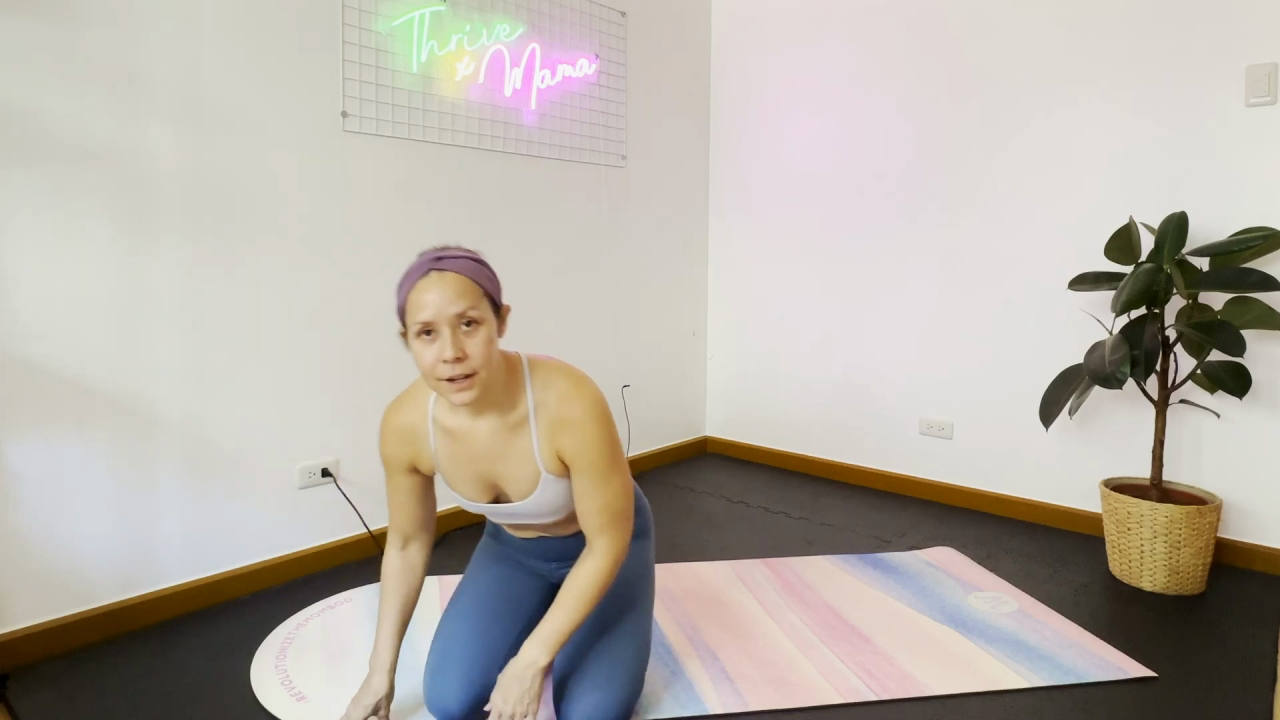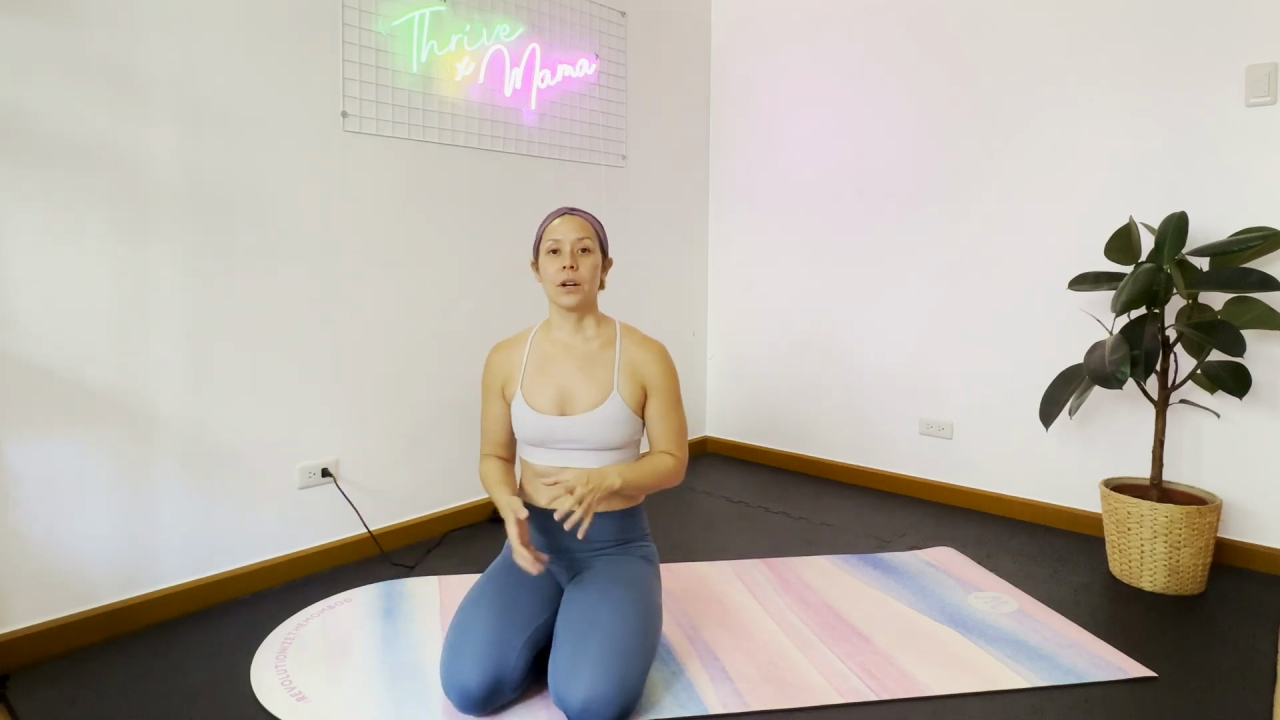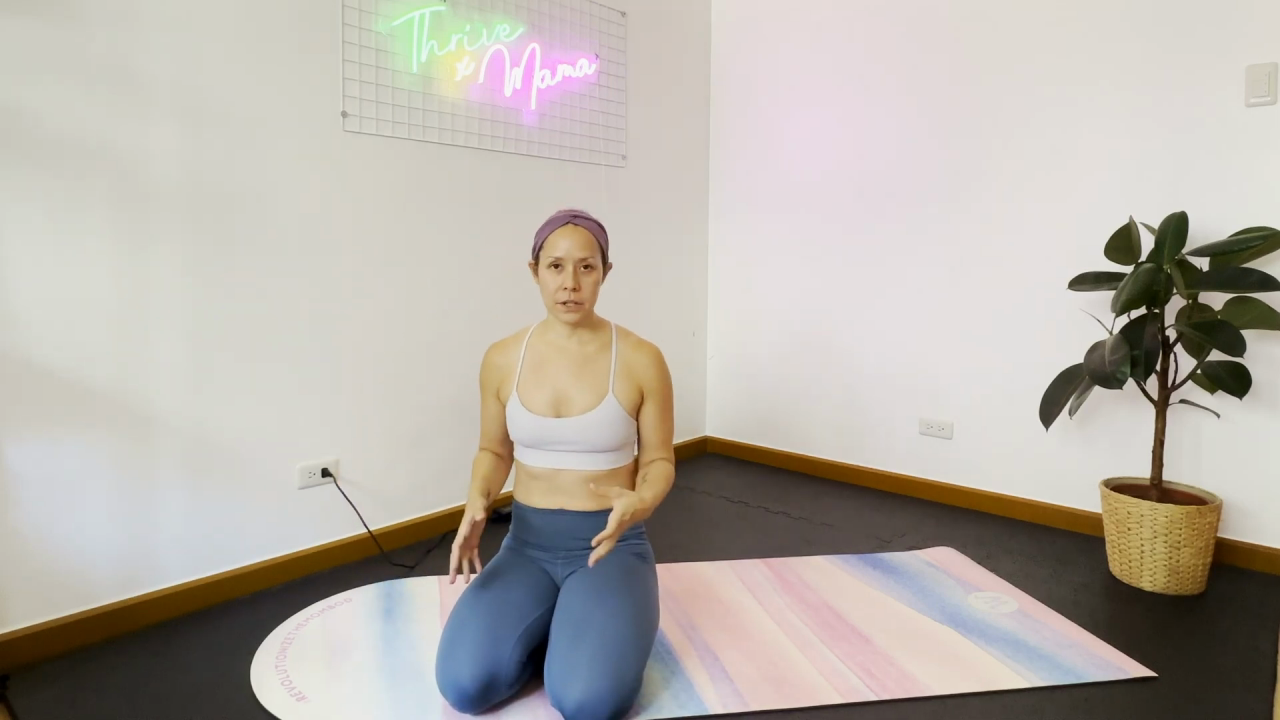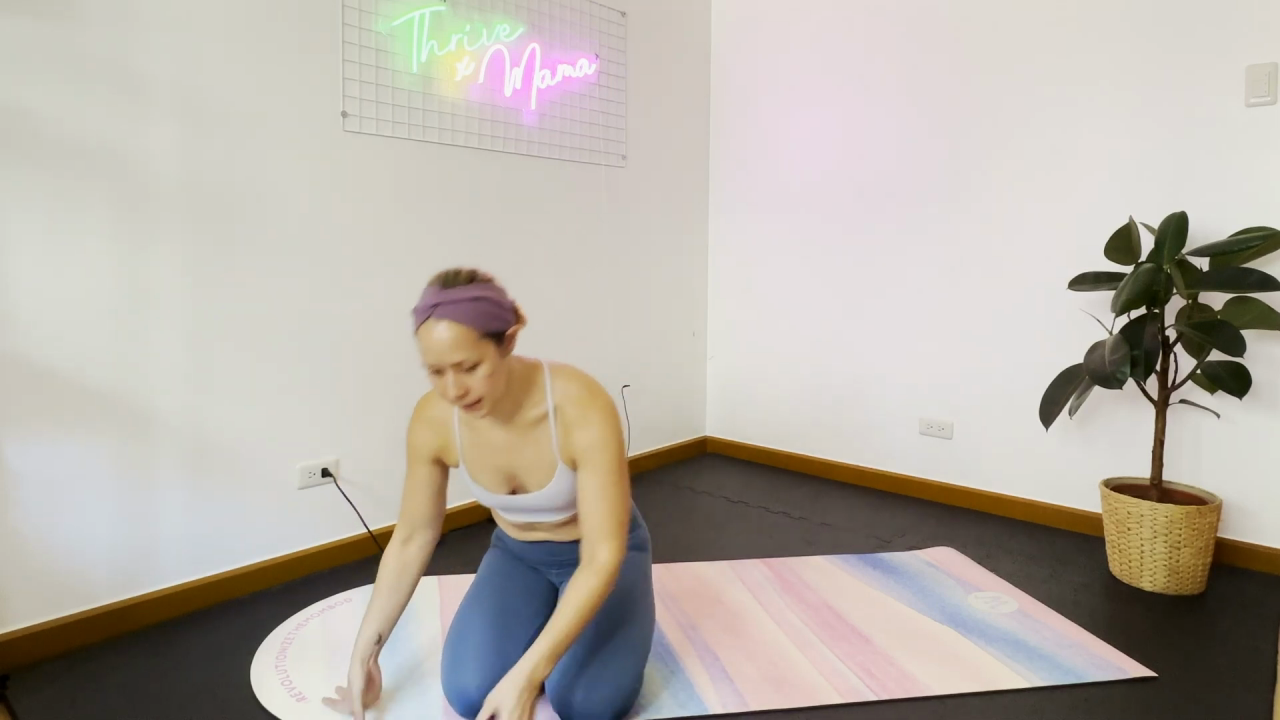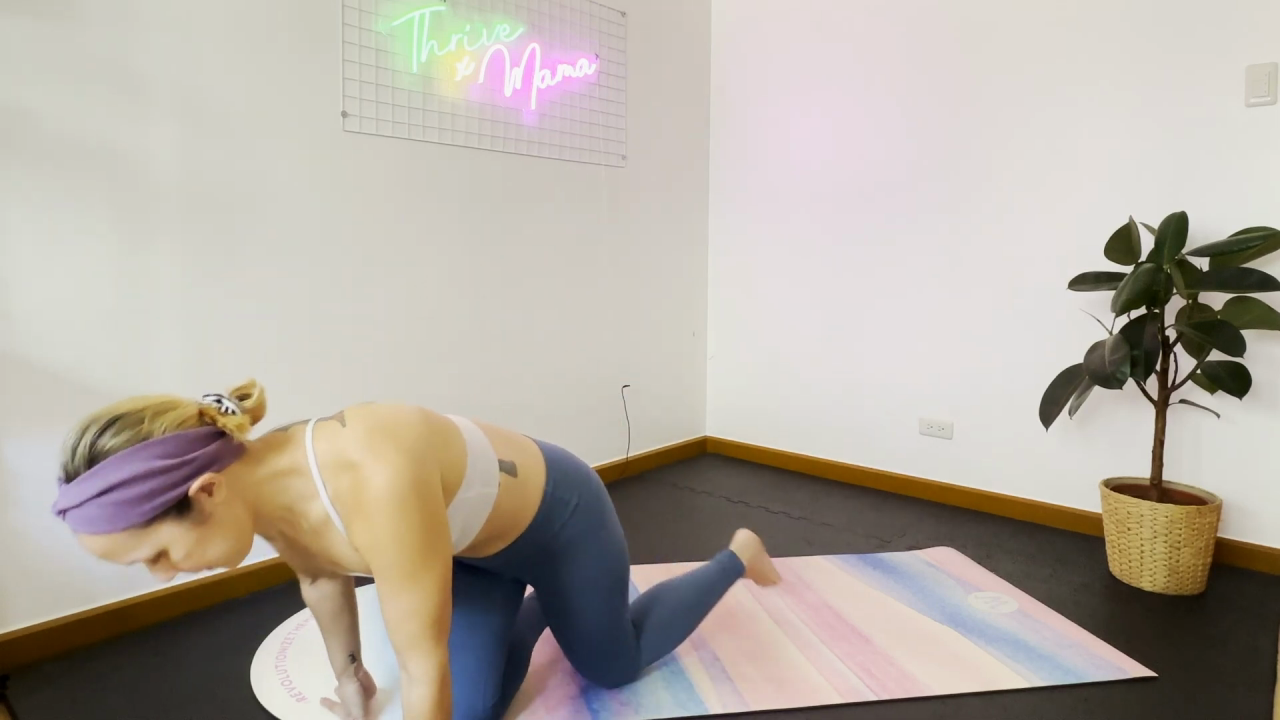
dt=1s
person 1, frame 1
left shoulder: (571, 403)
right shoulder: (405, 424)
left elbow: (607, 542)
right elbow: (407, 544)
left wrist: (533, 659)
right wrist: (381, 672)
left hip: (601, 544)
right hip: (512, 548)
right ankle: (539, 622)
person 1, frame 2
left shoulder: (646, 356)
right shoulder: (506, 358)
left elbow: (672, 463)
right elbow: (494, 457)
left wrist: (607, 479)
right wrist: (509, 506)
left hip: (616, 547)
right hip: (536, 544)
left ankle: (602, 631)
right ankle: (556, 631)
person 1, frame 3
left shoulder: (641, 359)
right shoulder: (502, 359)
left elbow: (658, 461)
left wrist: (639, 503)
right wrist: (477, 501)
left hip: (611, 546)
right hip: (528, 545)
left ankle: (603, 631)
right ankle: (551, 630)
person 1, frame 4
left shoulder: (583, 406)
right shoulder: (433, 420)
left elbow: (605, 554)
right elbow: (412, 538)
left wrist: (527, 676)
right wrist: (364, 654)
left hip: (597, 560)
right hip: (516, 554)
right ankle: (543, 621)
person 1, frame 5
left shoulder: (377, 483)
right shoulder: (261, 490)
right elbow: (323, 578)
left hip: (560, 521)
right hip: (475, 537)
left ankle: (736, 556)
right ankle: (543, 607)
